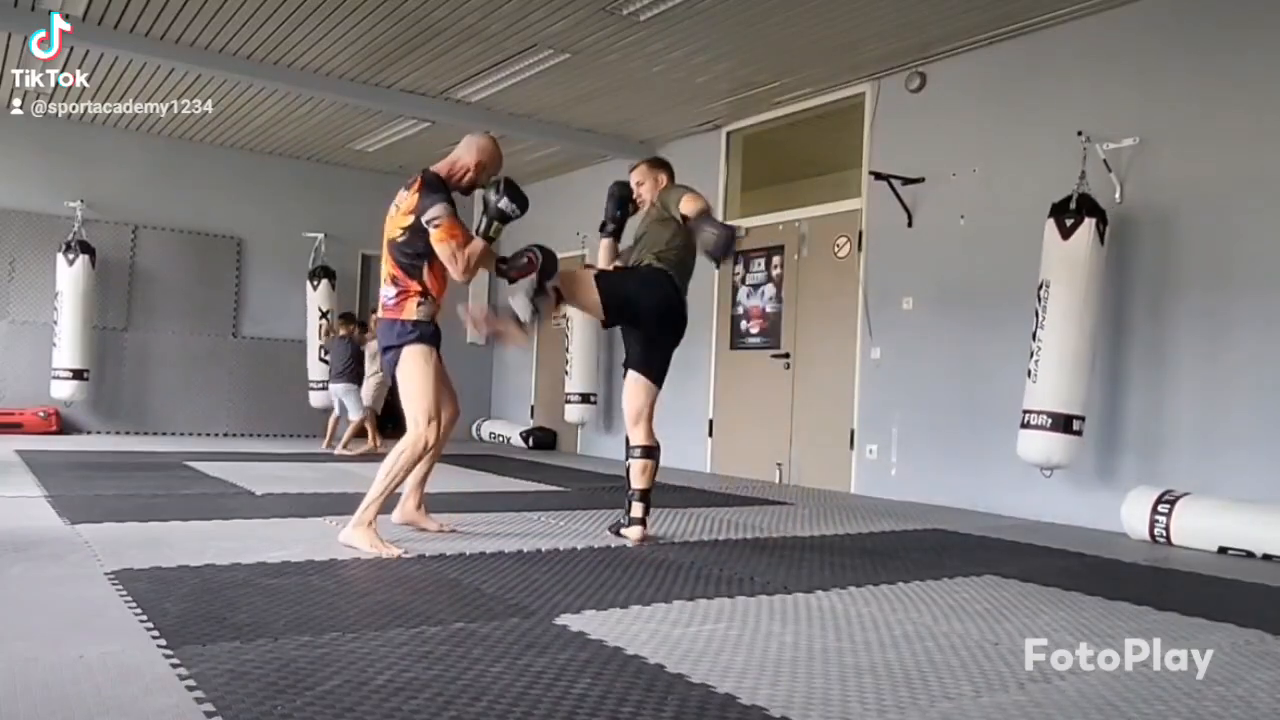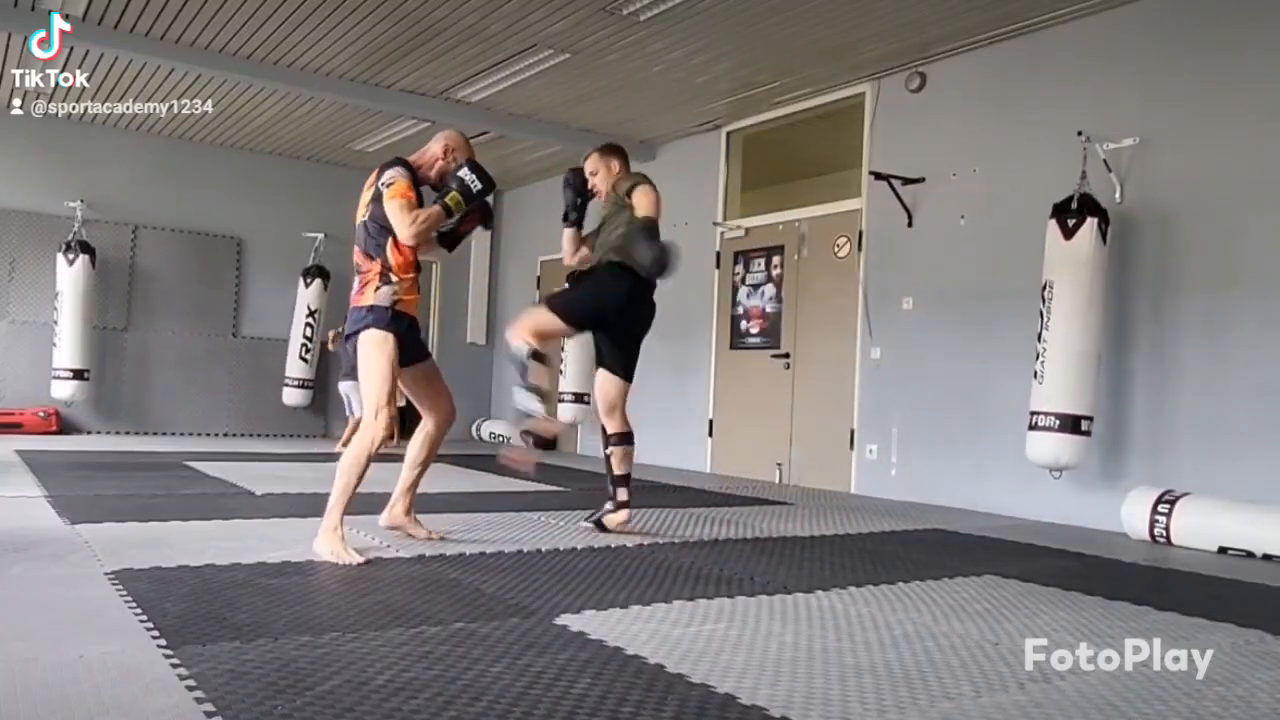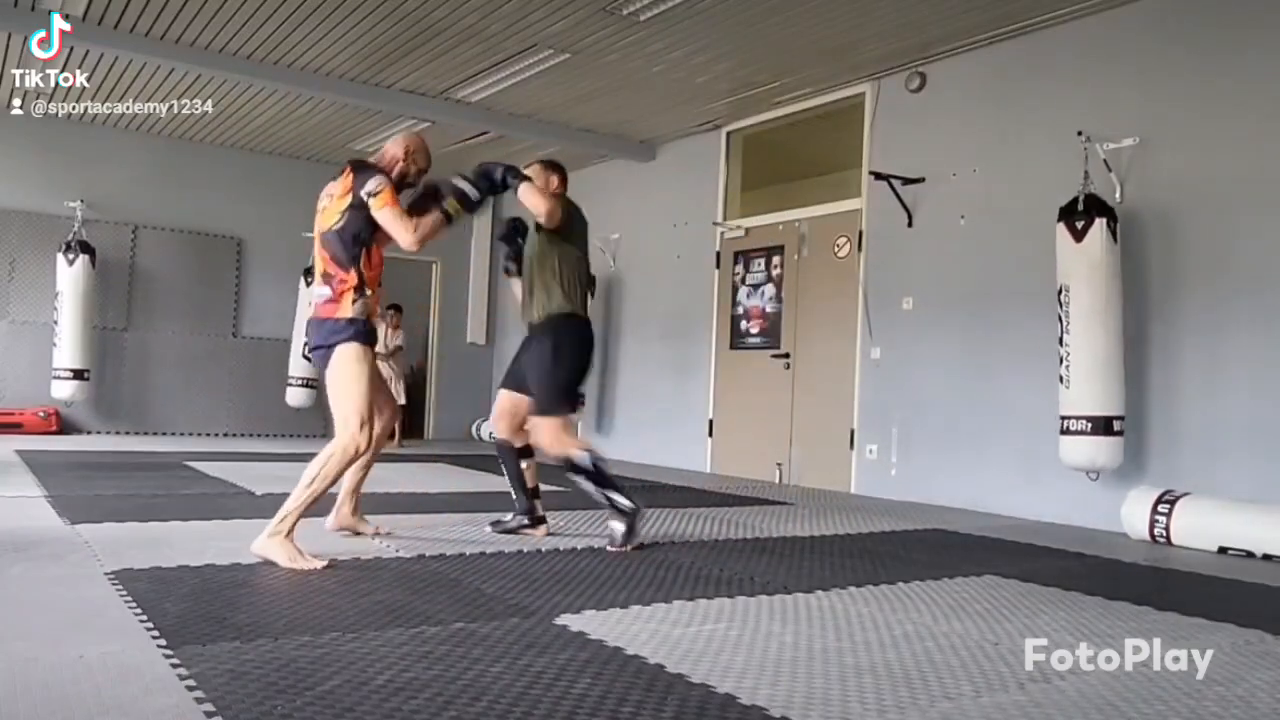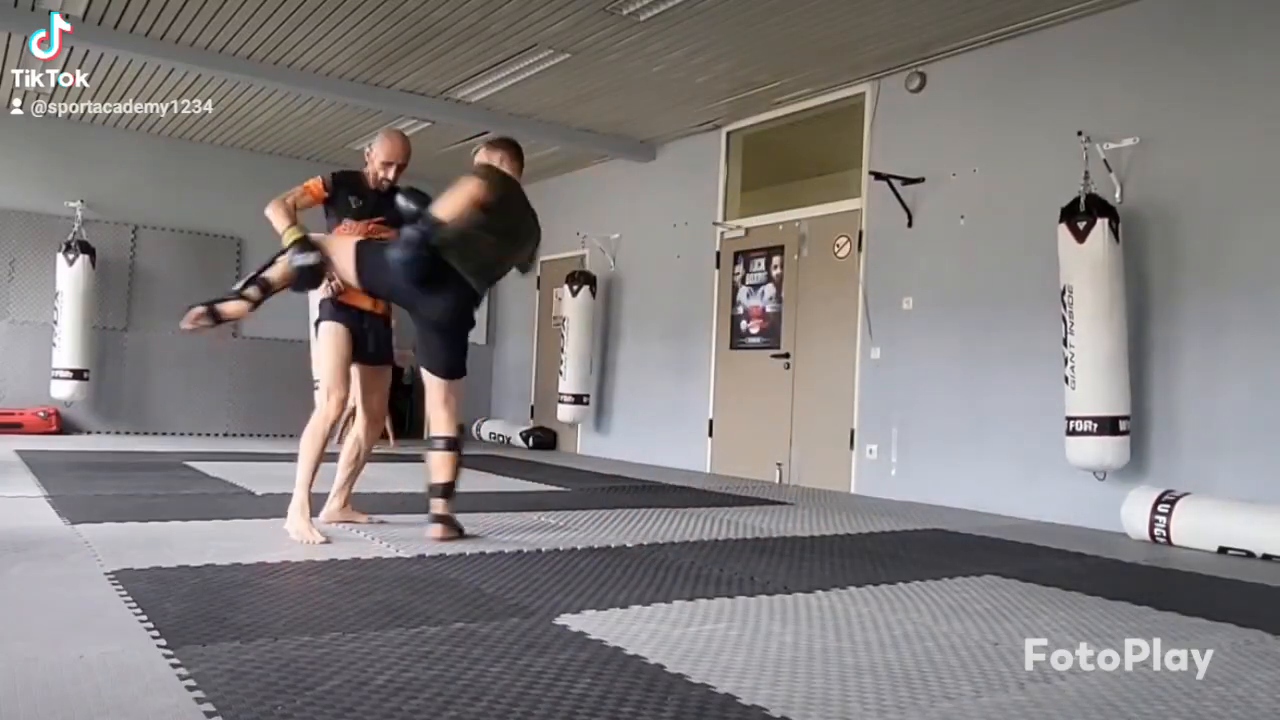
dt=0.5s
person 1, frame 1
left shoulder: (428, 189)
right shoulder: (435, 199)
left elbow: (450, 257)
right elbow: (460, 270)
right wrist: (493, 222)
left hip: (412, 323)
right hip: (406, 324)
left knee: (447, 412)
right knee: (425, 431)
left ankle: (409, 505)
right ankle: (360, 523)
person 1, frame 2
left shoulder: (407, 185)
right shoulder: (396, 175)
right elbow: (409, 232)
left wrist: (456, 231)
right wrist: (454, 198)
left hip: (401, 317)
right hip: (378, 313)
left knee: (441, 412)
right knee: (378, 423)
left ankle: (400, 508)
right ankle: (330, 531)
person 1, frame 3
left shoulder: (344, 186)
right shoulder: (372, 181)
right elbow: (411, 239)
left wrist: (417, 209)
right wrist: (451, 206)
left hip: (341, 323)
right hip: (345, 326)
left knee: (384, 413)
right knee: (355, 440)
left ankle: (345, 511)
right ankle: (277, 533)
person 1, frame 4
left shoulder: (400, 201)
right shoulder: (339, 184)
right elbow: (277, 207)
left hip: (378, 316)
right hip: (341, 307)
left knee: (373, 418)
right knee: (334, 401)
left ankle: (337, 503)
right ankle: (299, 507)
person 2, frame 1
left shoulder: (676, 196)
right shoulder: (652, 223)
left elbow: (692, 203)
right elbow: (606, 267)
left wrist: (705, 221)
right wrist: (612, 223)
left hip: (646, 287)
right hip: (669, 314)
left knee: (545, 267)
right knee: (637, 420)
left ankle: (516, 321)
right ankle: (635, 519)
person 2, frame 2
left shoulder: (631, 183)
right shoulder: (609, 219)
left elbow: (648, 197)
right elbow: (572, 258)
left wrist: (648, 231)
right wrist: (573, 212)
left hip: (614, 286)
right hip: (634, 305)
left knee: (522, 329)
right knee: (610, 407)
left ankle: (538, 427)
right ankle: (620, 501)
person 2, frame 3
left shoulder: (564, 211)
right shoulder: (537, 240)
left elbow: (544, 208)
right elbow: (526, 296)
left wrist: (511, 176)
right wrist: (513, 255)
left hip: (562, 337)
right hip: (544, 337)
left knee: (550, 441)
right knee: (503, 425)
left ankle: (622, 506)
right ankle: (529, 512)
person 2, frame 4
left shoulder: (492, 177)
right shoulder: (528, 222)
left elbow: (473, 188)
right elbow: (525, 265)
left wrist: (425, 227)
left hip: (427, 273)
right hip: (452, 306)
left knee: (321, 245)
right knee: (444, 413)
left ankle: (233, 305)
right ankle: (441, 514)
